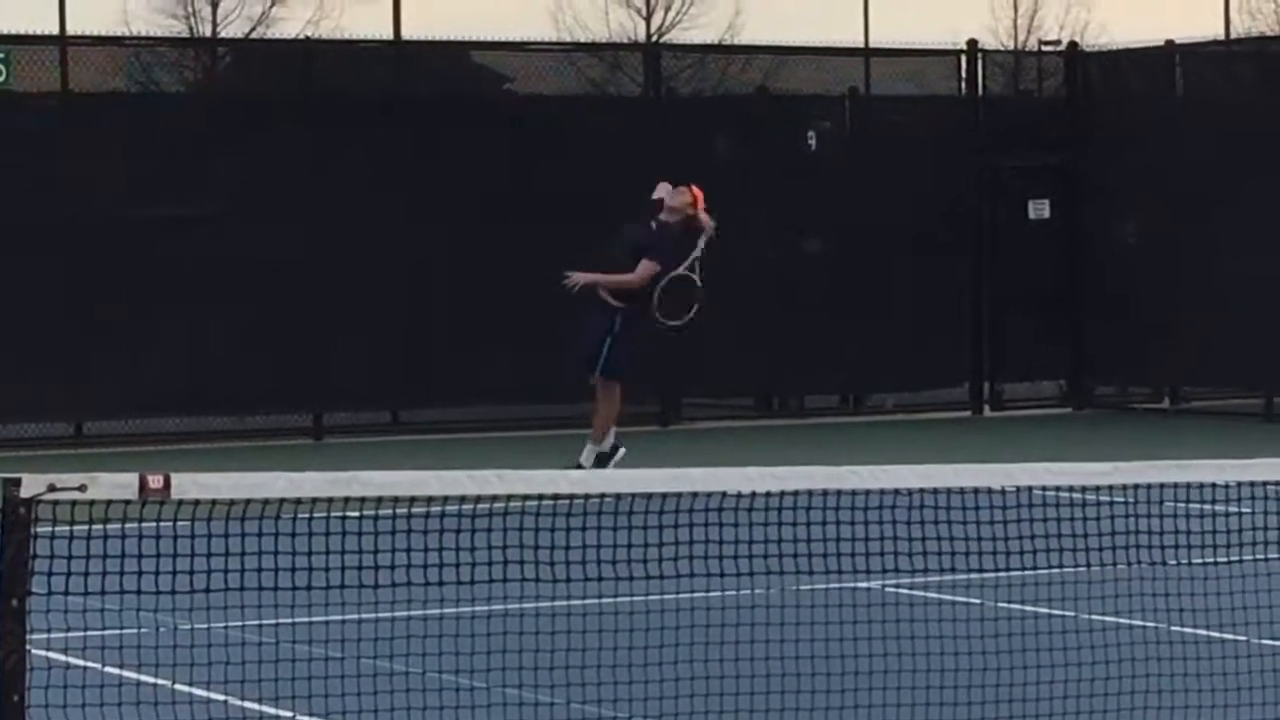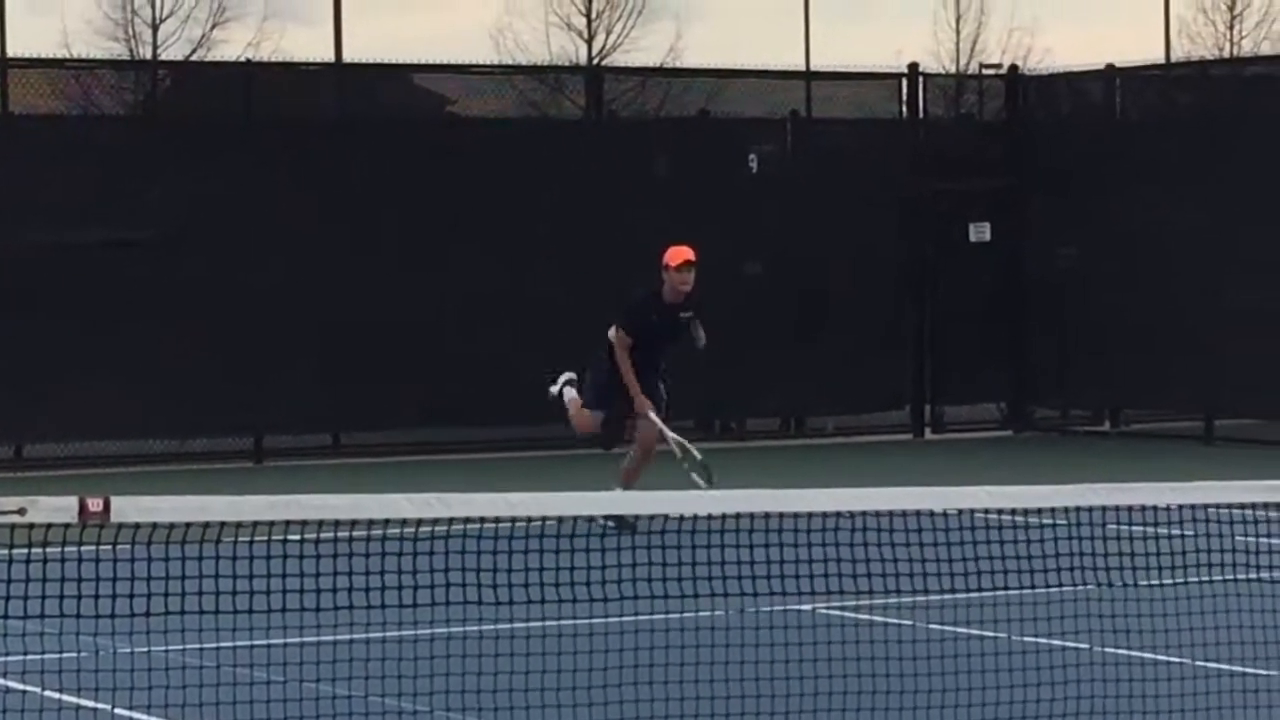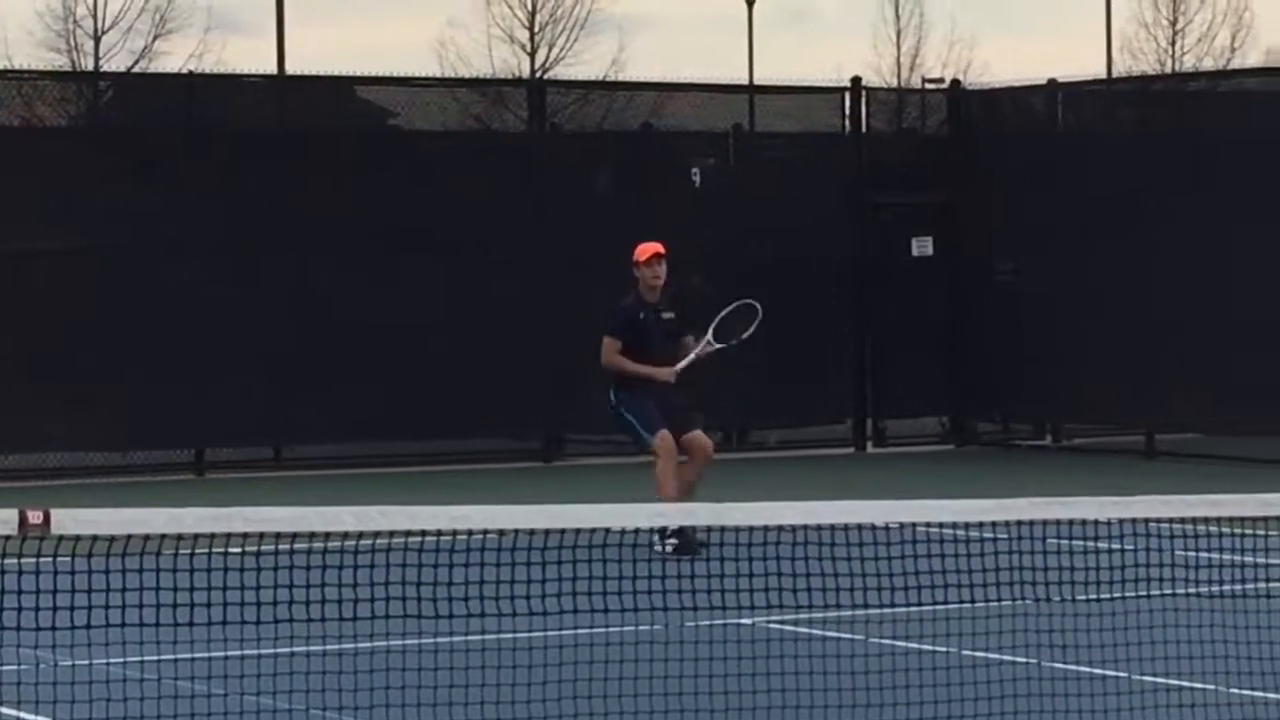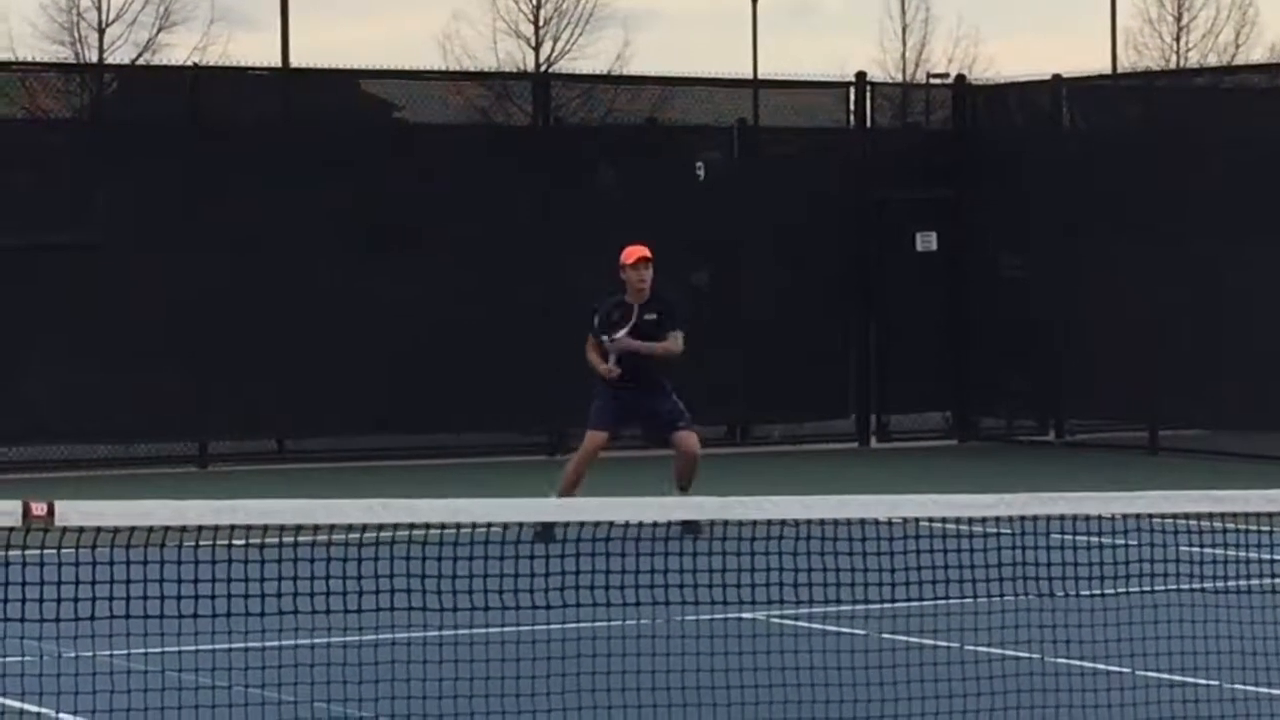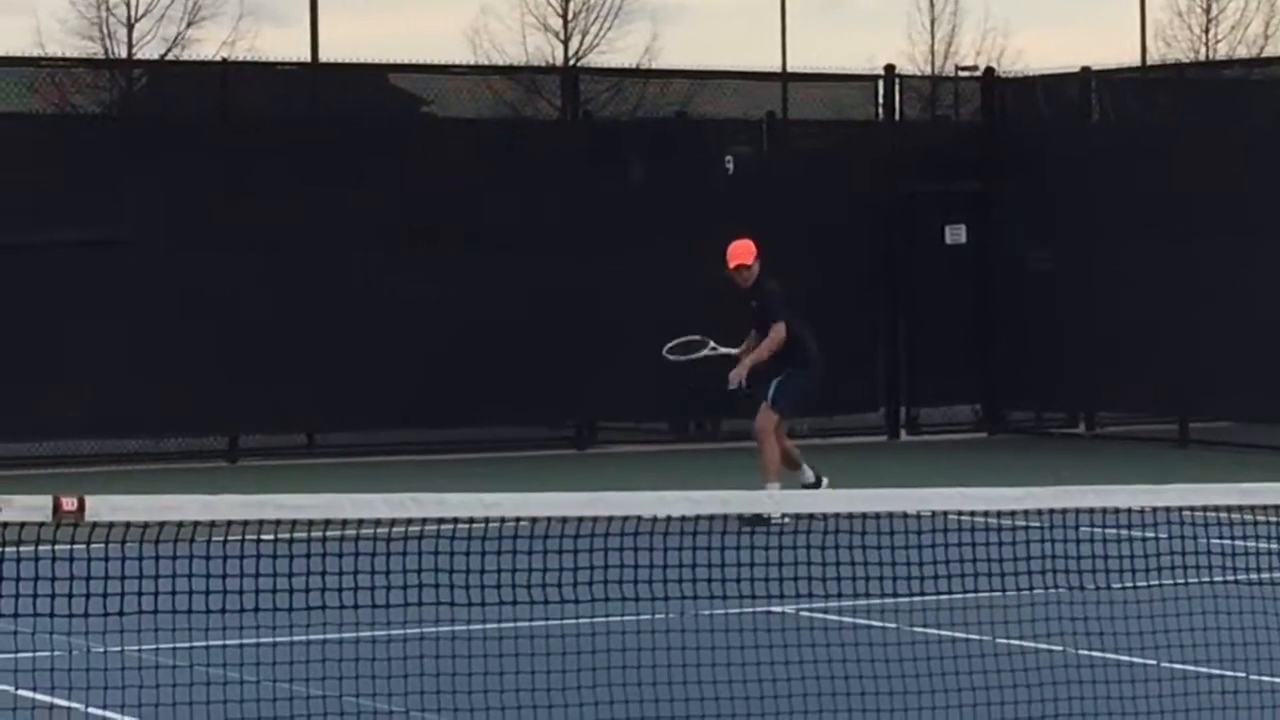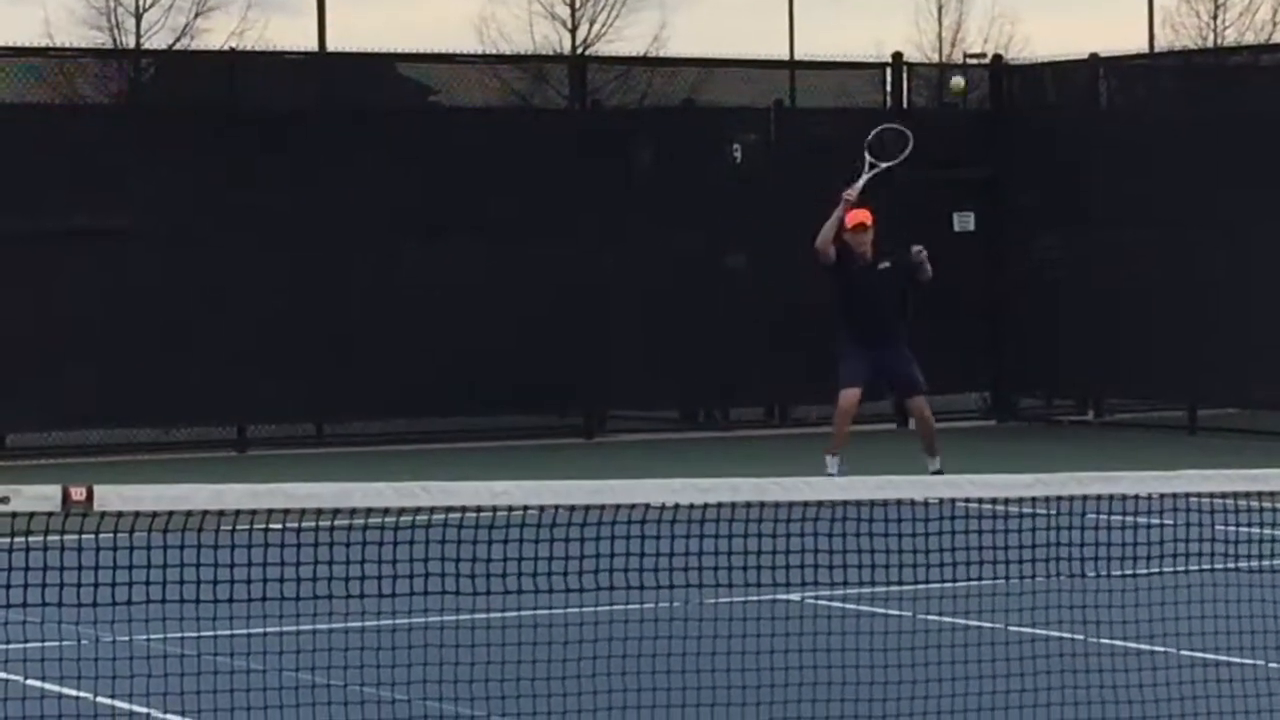
dt=0.5s
person 1, frame 1
left shoulder: (670, 239)
right shoulder: (661, 224)
left elbow: (637, 280)
right elbow: (663, 189)
left wrist: (592, 278)
left hip: (619, 312)
right hip: (606, 307)
left knee: (606, 385)
right knee: (605, 384)
left ankle: (590, 457)
right ankle: (609, 445)
person 1, frame 2
left shoulder: (688, 300)
right shoulder: (642, 305)
right elbow: (621, 350)
left wrist: (698, 332)
right wrist: (636, 395)
left hip: (649, 370)
right hip: (617, 361)
left knee: (648, 440)
right knee: (586, 427)
right ankle: (569, 388)
person 1, frame 3
left shoulder: (672, 308)
right shoulder: (628, 310)
left elbow: (687, 348)
right elbow: (608, 358)
right wrist: (652, 372)
left hip: (666, 392)
right hip: (631, 393)
left knee: (703, 450)
right knee: (666, 448)
left ankle: (671, 523)
right ankle: (666, 530)
person 1, frame 4
left shoulder: (663, 307)
right shoulder: (607, 310)
left elbow: (676, 347)
right elbow: (591, 350)
left wrist: (635, 345)
right wrist: (601, 367)
left hip: (654, 391)
right hip: (613, 390)
left knee: (690, 449)
right knee: (589, 449)
person 1, frame 5
left shoulder: (767, 291)
right shoulder: (754, 292)
left elbow: (778, 335)
left wrist: (746, 364)
right wrist: (742, 350)
left hip: (797, 365)
right hip: (785, 366)
left knee: (763, 428)
right knee: (771, 433)
right ankle: (813, 479)
person 1, frame 6
left shoulder: (891, 262)
right shoulder: (841, 261)
left elbow: (926, 277)
right elbow: (820, 245)
left wrist: (921, 260)
right wrist: (842, 208)
left hip: (894, 347)
right hip: (856, 349)
left knee: (923, 414)
right knee: (846, 405)
left ankle: (934, 468)
right ankle: (831, 471)
